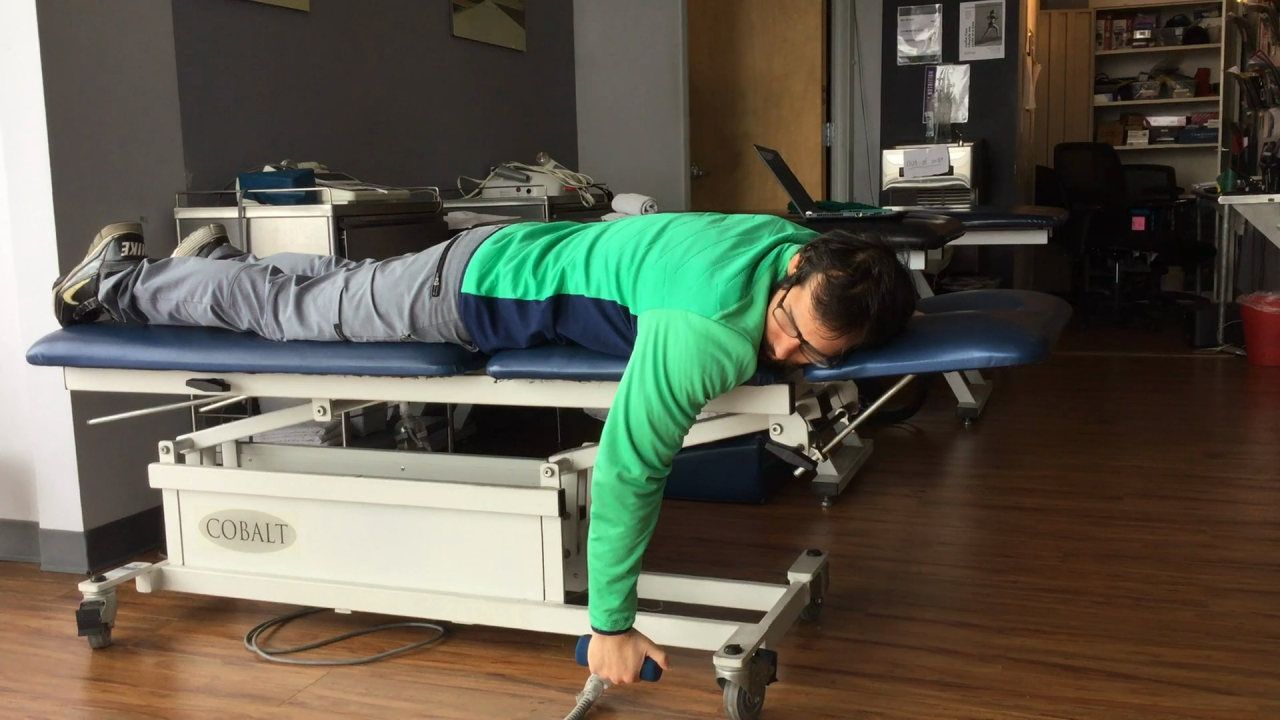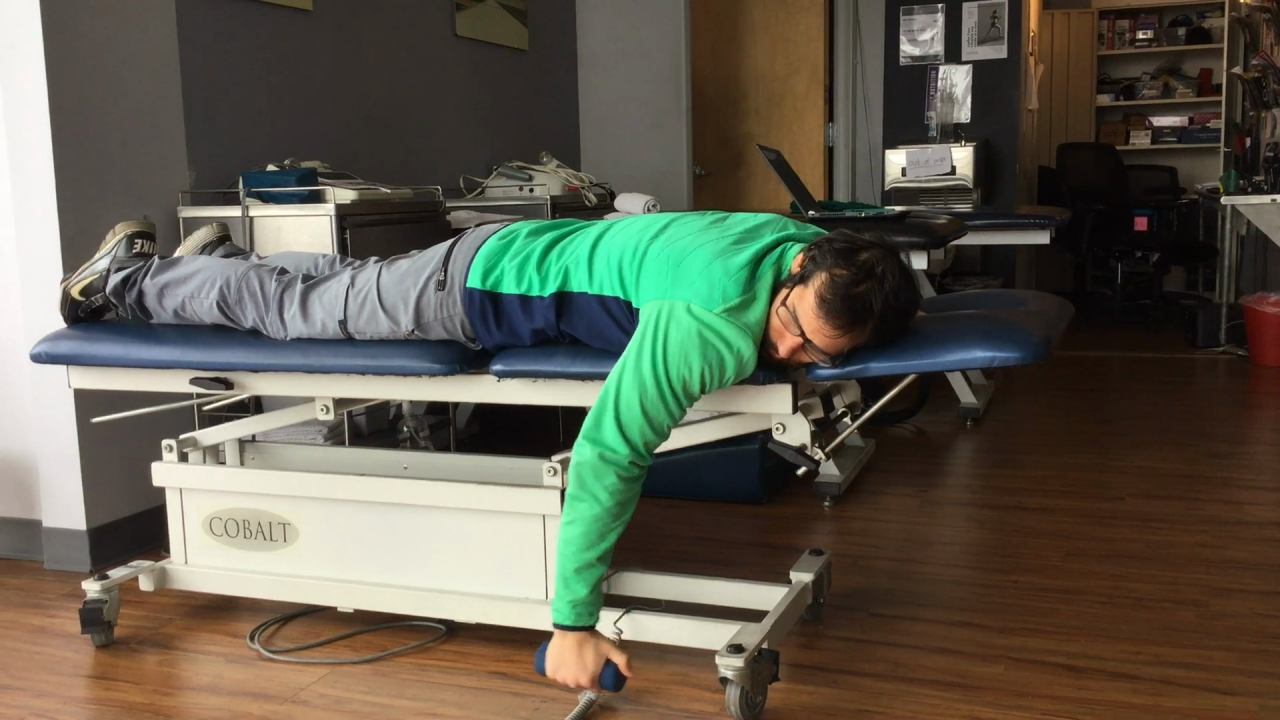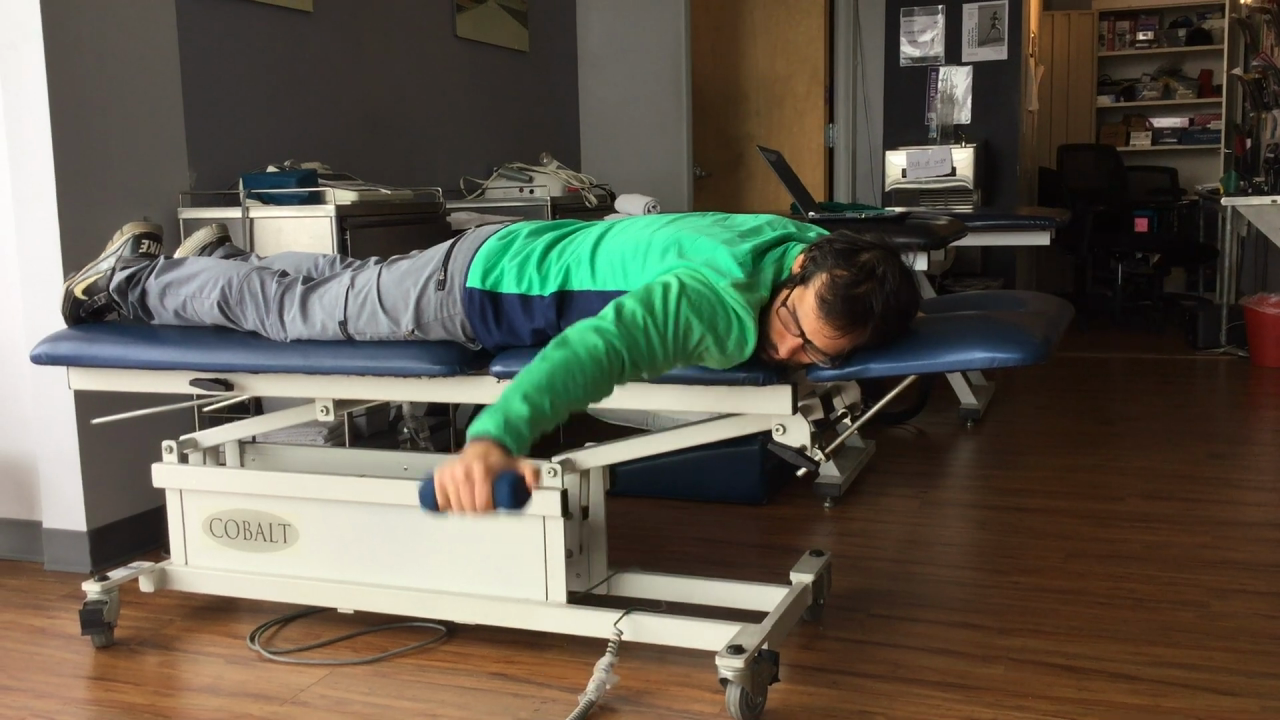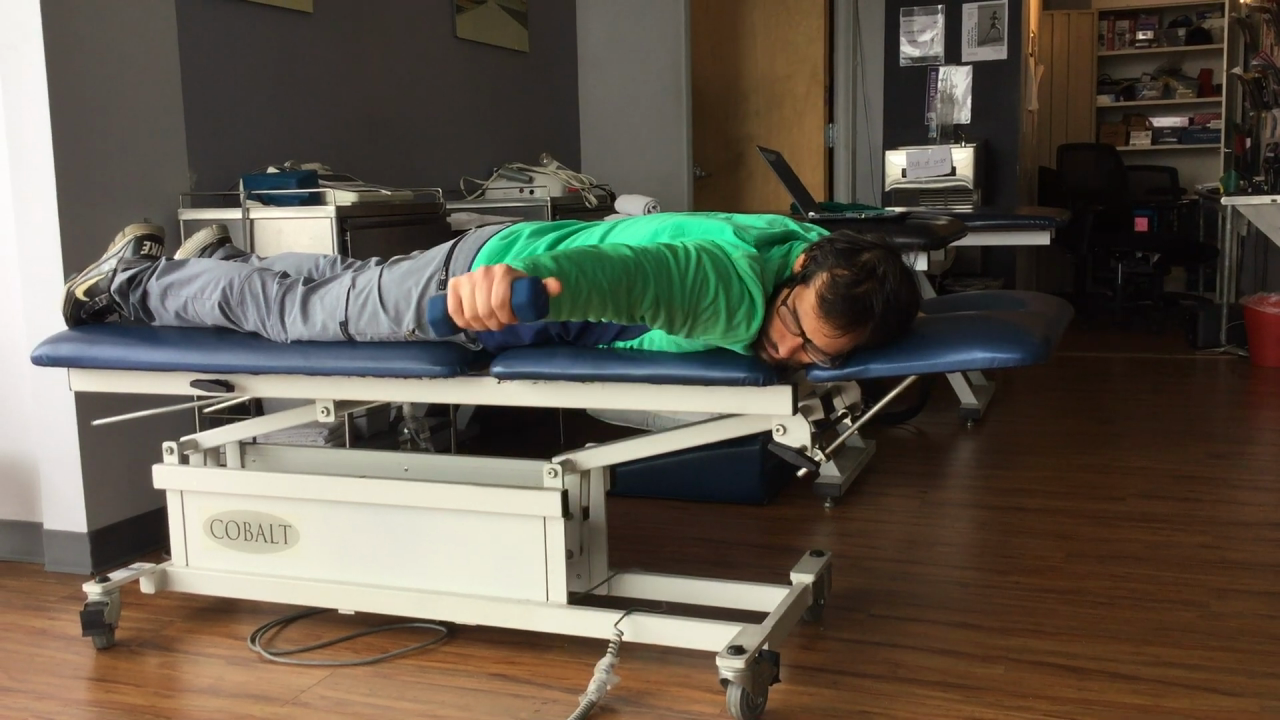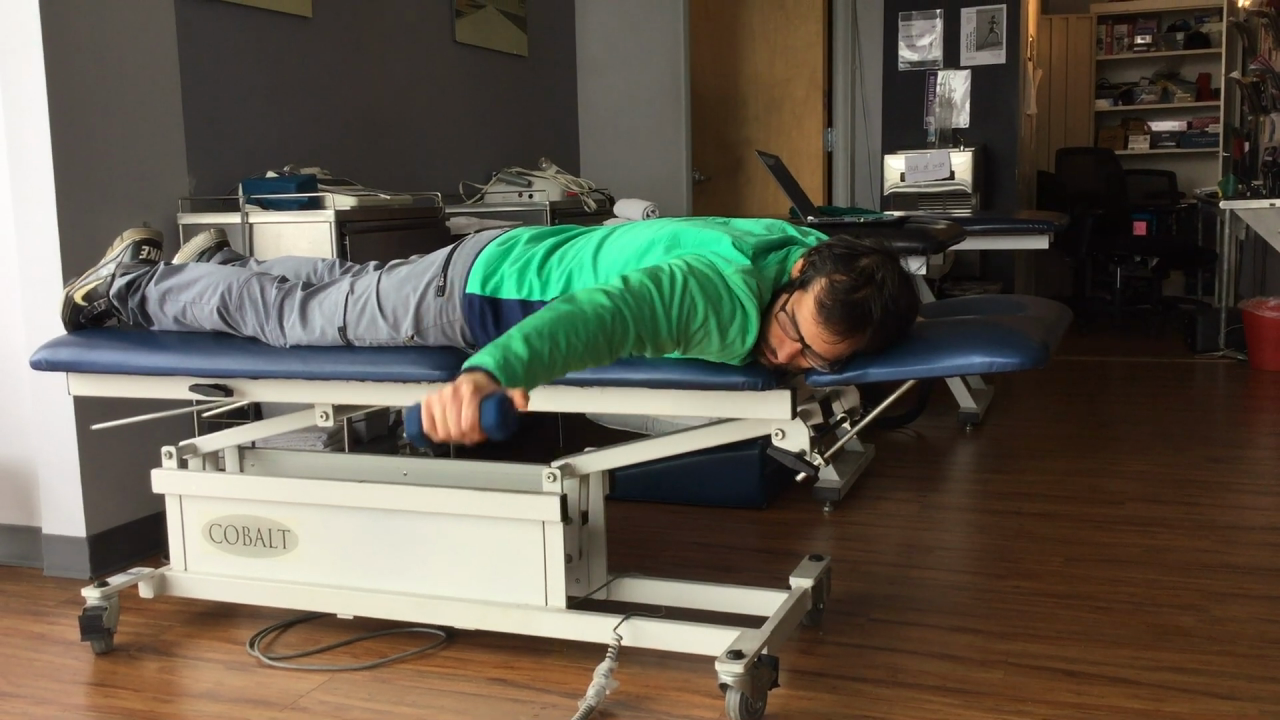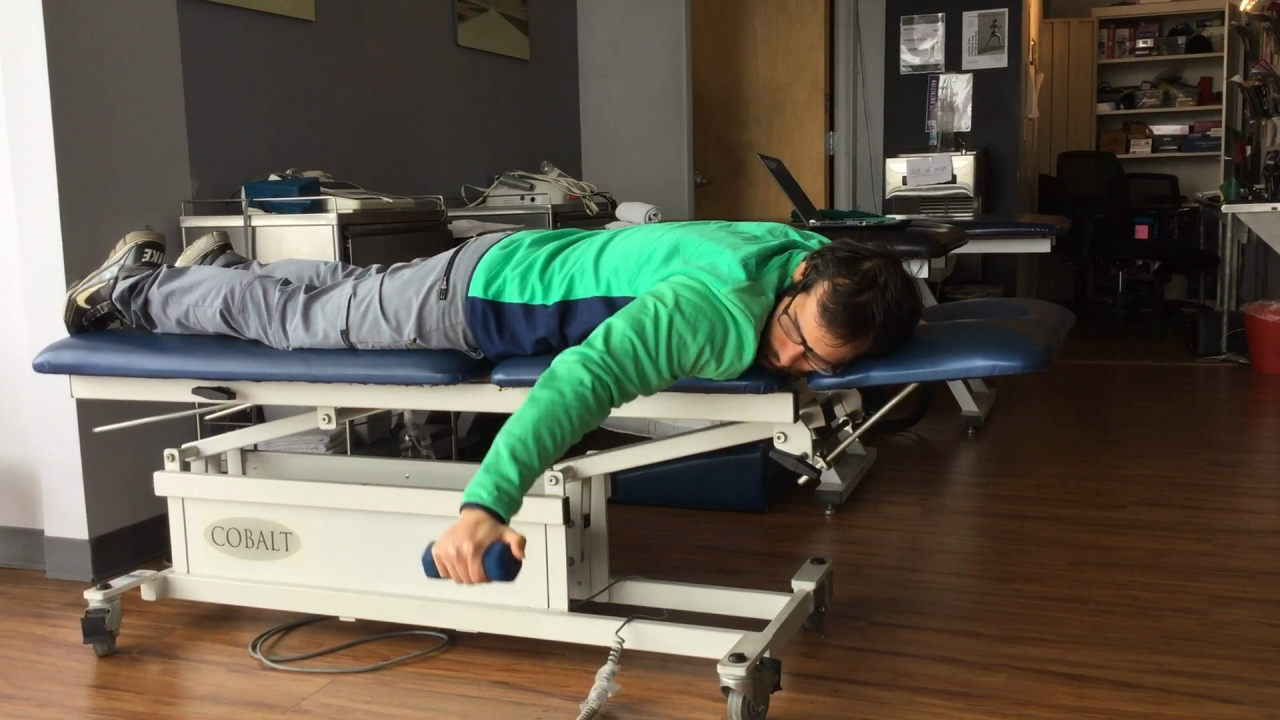
dt=0.4s
person 1, frame 1
left shoulder: (805, 244)
right shoulder: (712, 328)
right elbow: (625, 464)
left wrist: (823, 355)
right wrist: (610, 623)
left hip: (527, 249)
right hip: (484, 293)
left knee: (335, 286)
right knee: (284, 309)
left ankle: (219, 255)
right ankle: (120, 279)
person 1, frame 2
left shoulder: (818, 245)
right shoulder: (713, 318)
right elbow: (609, 449)
left wrist: (827, 354)
right wrist: (572, 618)
left hip: (533, 248)
right hip: (491, 288)
left knee: (338, 286)
right knee: (290, 305)
left ankle: (222, 254)
right ankle: (128, 277)
person 1, frame 3
left shoulder: (811, 244)
right shoulder: (723, 303)
right elbow: (593, 346)
left wrist: (819, 349)
right wrist: (493, 436)
left hip: (529, 249)
right hip: (487, 290)
left knee: (320, 293)
right knee: (287, 310)
left ankle: (216, 255)
right ankle: (135, 279)
person 1, frame 4
left shoulder: (809, 242)
right shoulder: (731, 284)
right elbow: (612, 270)
right wrist: (516, 280)
left hip: (523, 252)
right hip: (500, 267)
left knee: (335, 290)
right knee: (289, 311)
left ankle: (222, 256)
right ankle: (136, 282)
person 1, frame 5
left shoulder: (807, 240)
right shoulder: (725, 298)
right elbow: (597, 315)
left wrist: (826, 357)
right wrist: (484, 372)
left hip: (529, 254)
right hip: (487, 293)
left knee: (330, 296)
right knee: (292, 314)
left ankle: (221, 260)
right ankle: (136, 288)
person 1, frame 6
left shoulder: (808, 244)
right shoulder: (722, 311)
right elbow: (586, 376)
left wrist: (825, 361)
right wrist: (484, 501)
left hip: (532, 255)
right hip: (488, 297)
left knee: (345, 290)
right knee: (293, 316)
left ankle: (224, 261)
right ankle: (137, 288)
